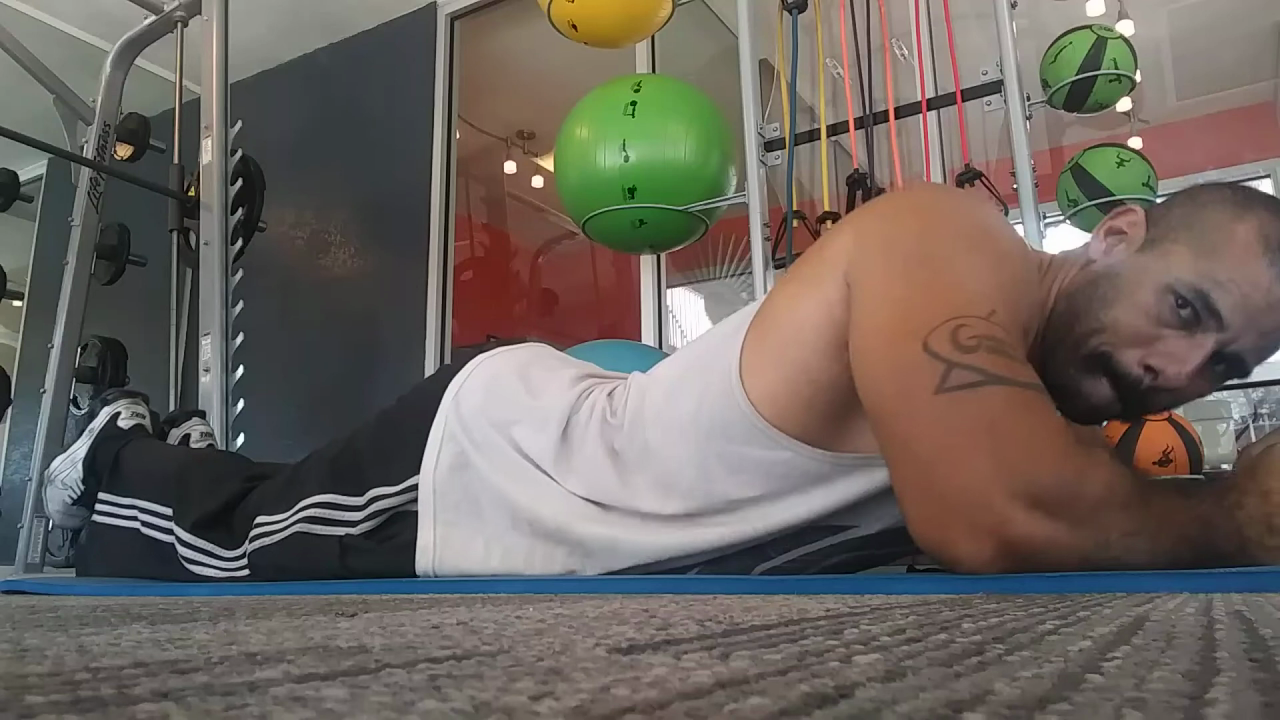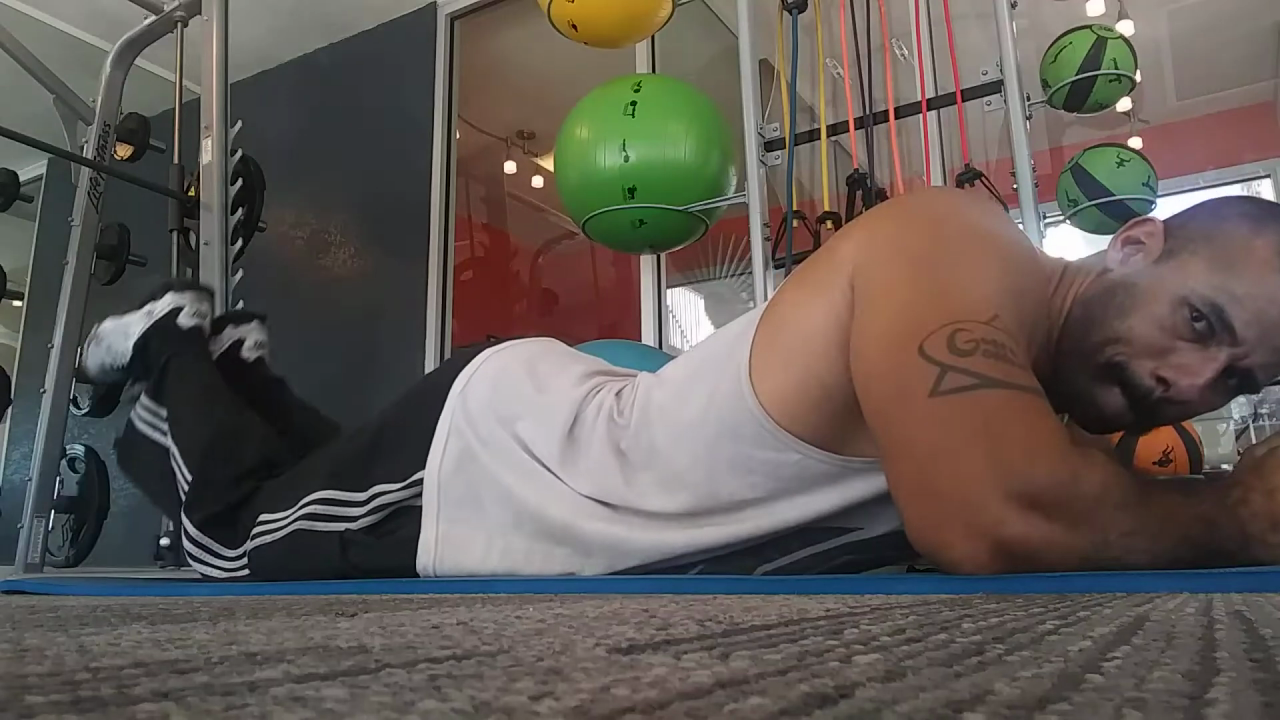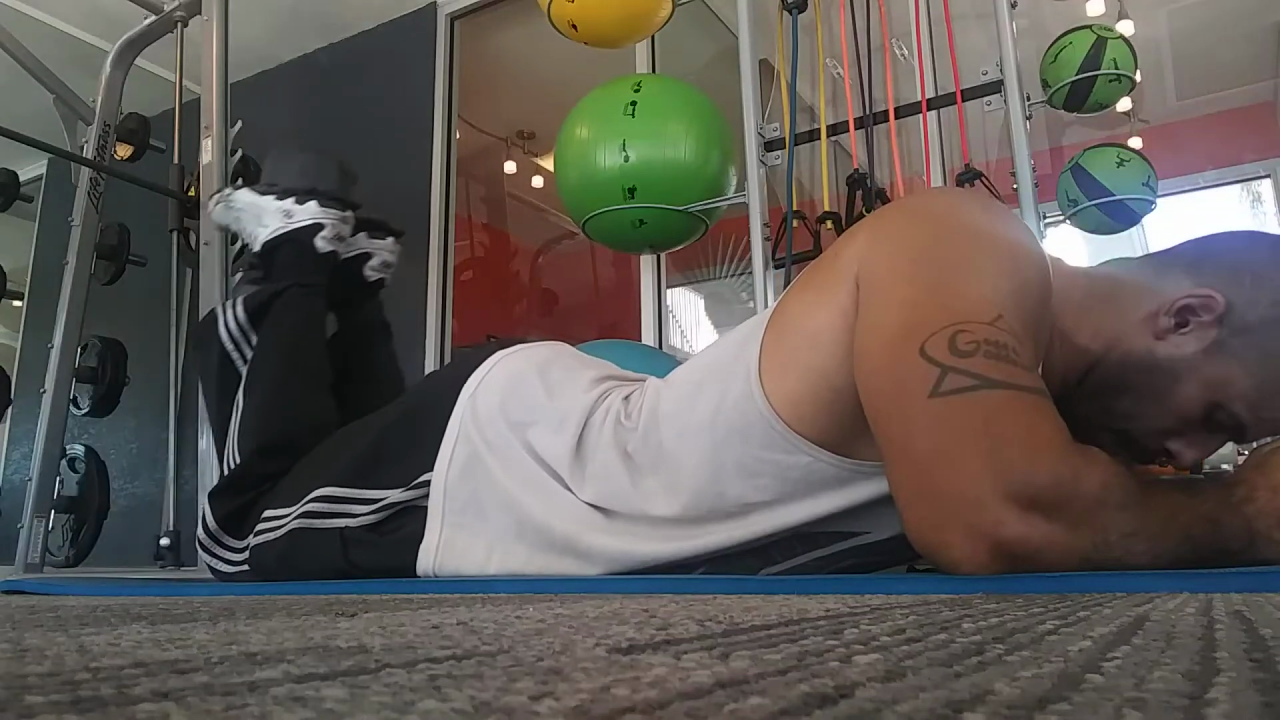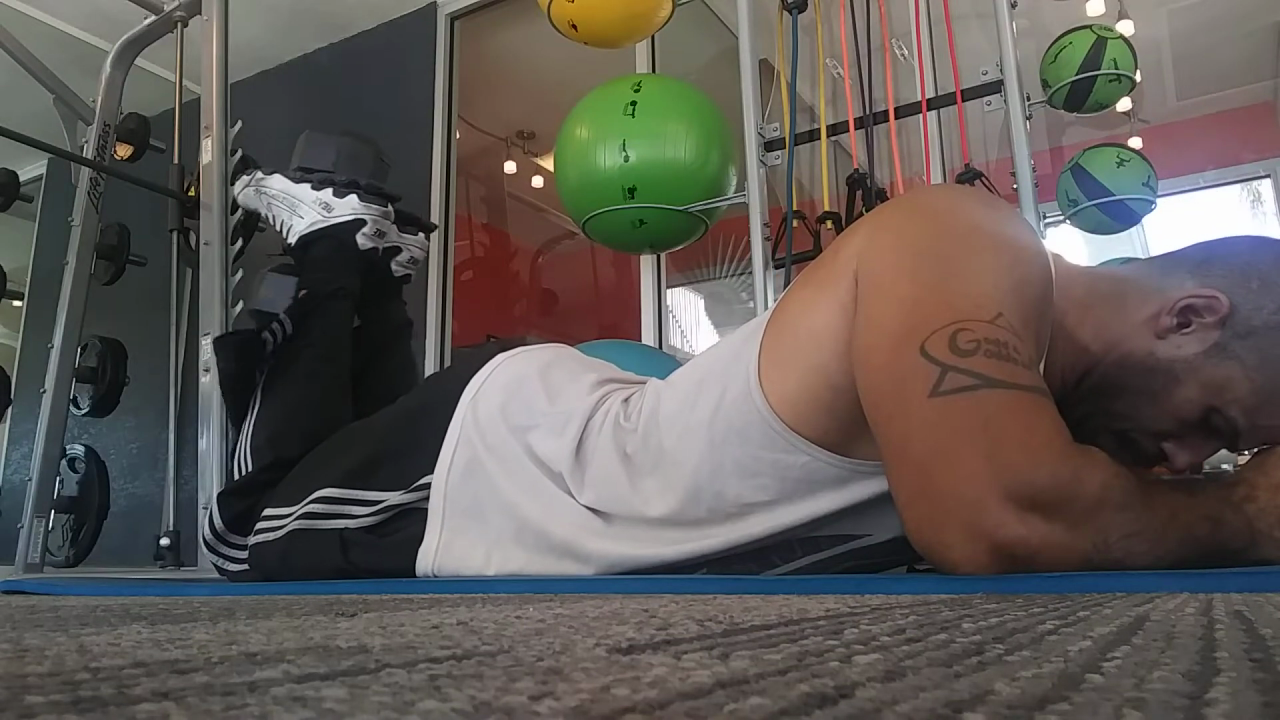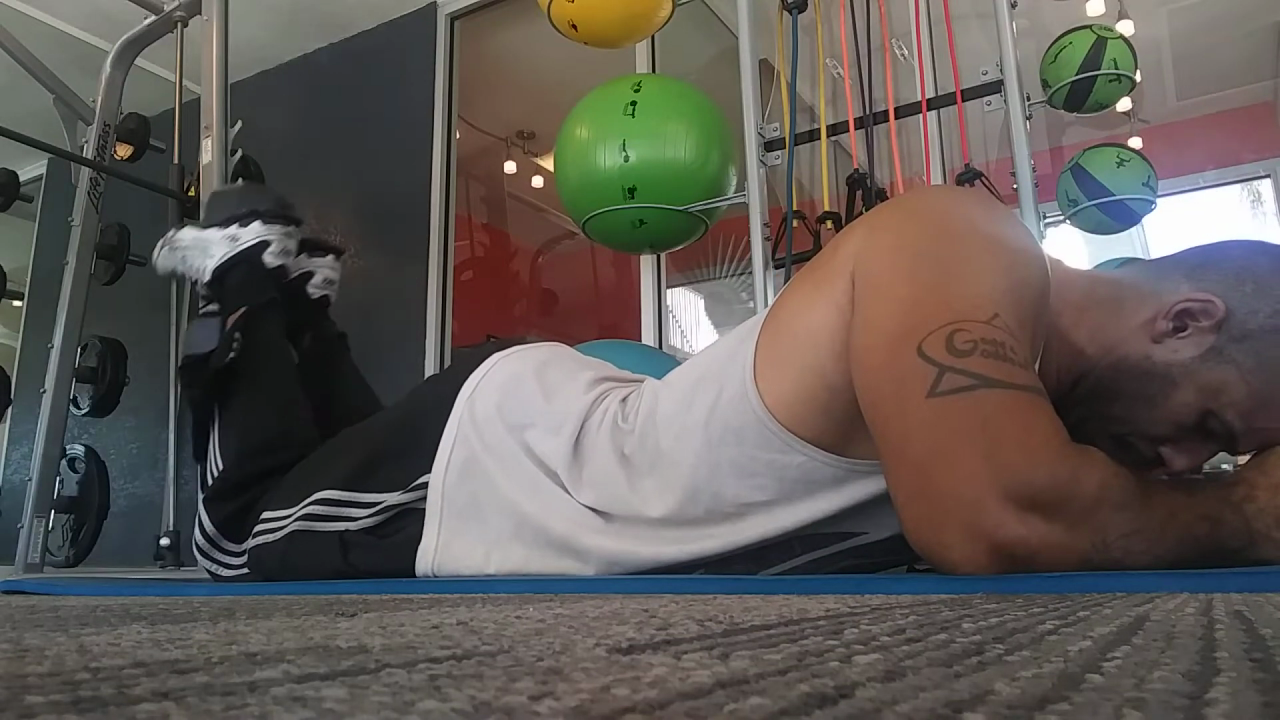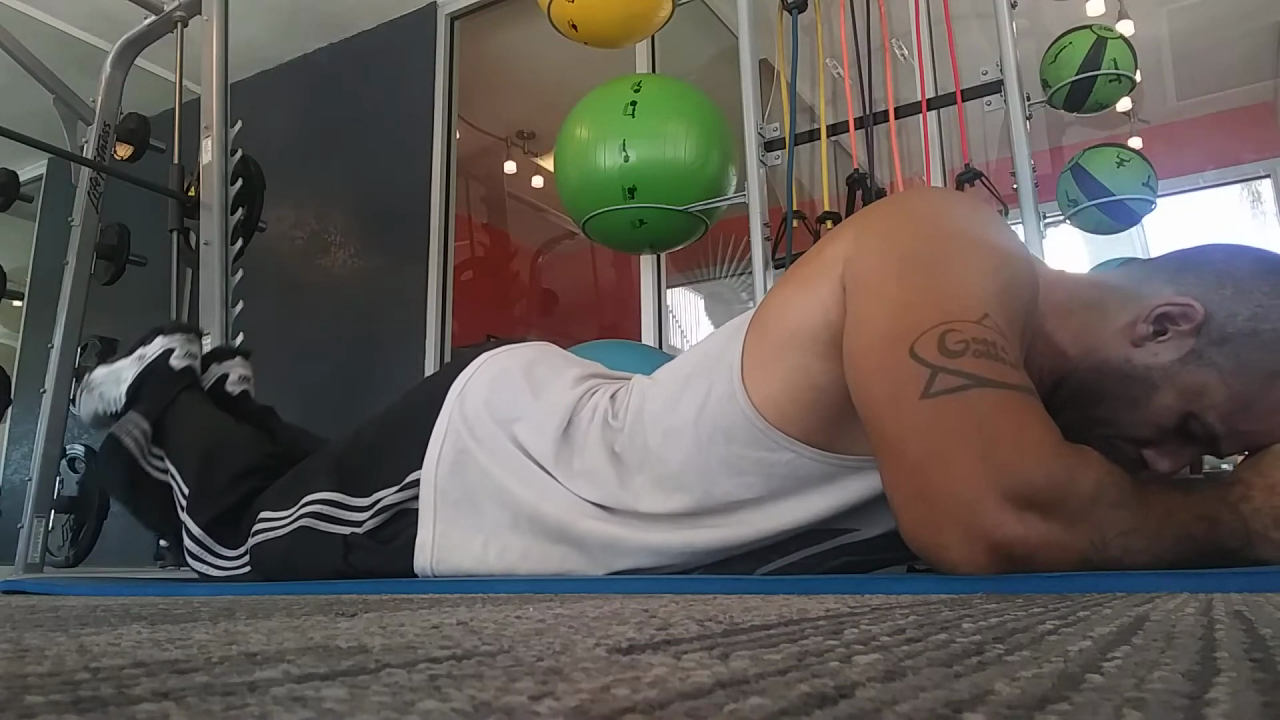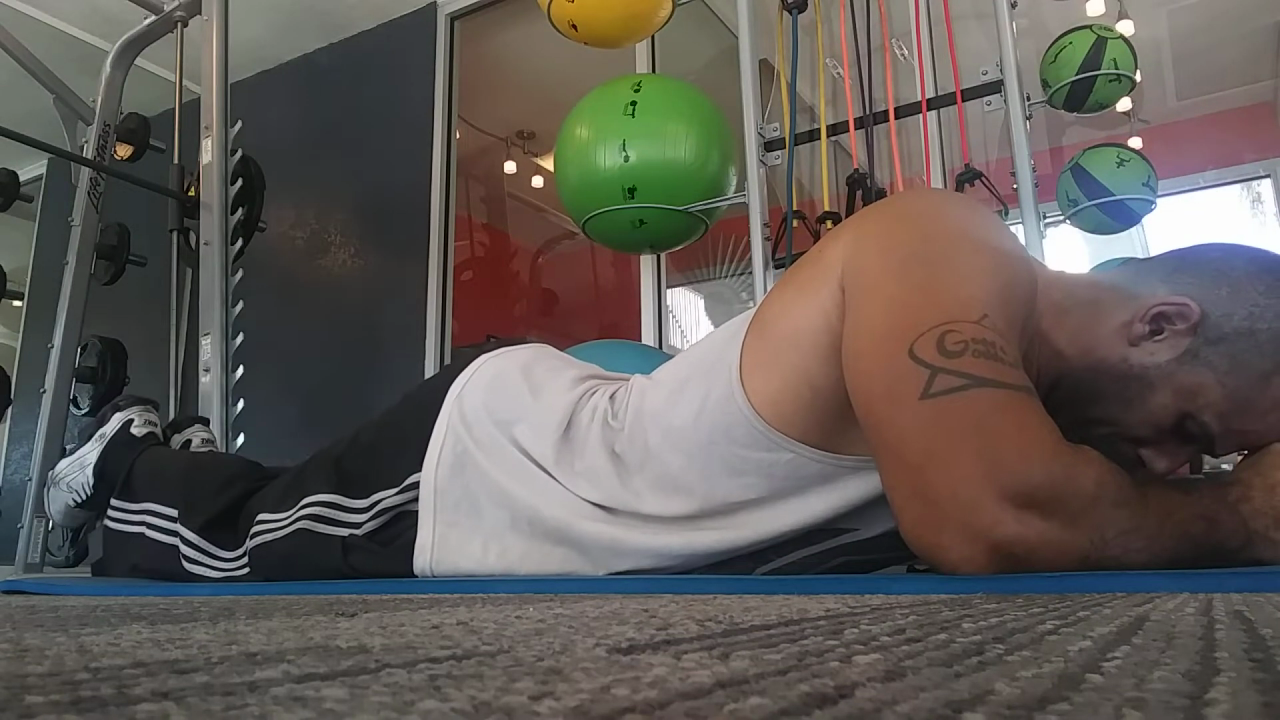
dt=0.5s
person 1, frame 1
left shoulder: (1030, 389)
right shoulder: (951, 243)
right elbow: (999, 519)
left hip: (539, 434)
right hip: (461, 466)
right knee: (228, 547)
left ankle: (167, 452)
right ankle: (123, 456)
person 1, frame 2
left shoulder: (1029, 394)
right shoulder: (959, 246)
right elbow: (993, 519)
left hip: (551, 430)
right hip: (469, 456)
right knee: (232, 534)
left ankle: (226, 357)
right ankle: (179, 343)
person 1, frame 3
left shoulder: (1033, 377)
right shoulder: (962, 251)
right elbow: (998, 520)
left hip: (560, 429)
right hip: (479, 453)
right knee: (244, 540)
left ankle: (338, 276)
right ankle: (304, 253)
person 1, frame 4
left shoulder: (1035, 377)
right shoulder: (963, 246)
right elbow: (999, 522)
left hip: (564, 432)
right hip: (480, 459)
right knee: (251, 533)
left ankle: (364, 273)
right ankle: (341, 253)
person 1, frame 5
left shoulder: (1022, 370)
right shoulder: (959, 248)
right elbow: (997, 521)
left hip: (553, 432)
right hip: (473, 462)
right knee: (244, 536)
left ankle: (289, 299)
right ankle: (260, 281)
person 1, frame 6
left shoulder: (1007, 368)
right shoulder: (945, 248)
right elbow: (993, 520)
left hip: (552, 433)
right hip: (470, 458)
right knee: (237, 542)
left ankle: (205, 397)
right ankle: (168, 396)
person 1, frame 7
left shoulder: (1015, 379)
right shoulder: (944, 250)
right elbow: (992, 519)
left hip: (543, 434)
right hip: (461, 465)
right knee: (230, 552)
left ankle: (164, 457)
right ankle: (134, 462)
